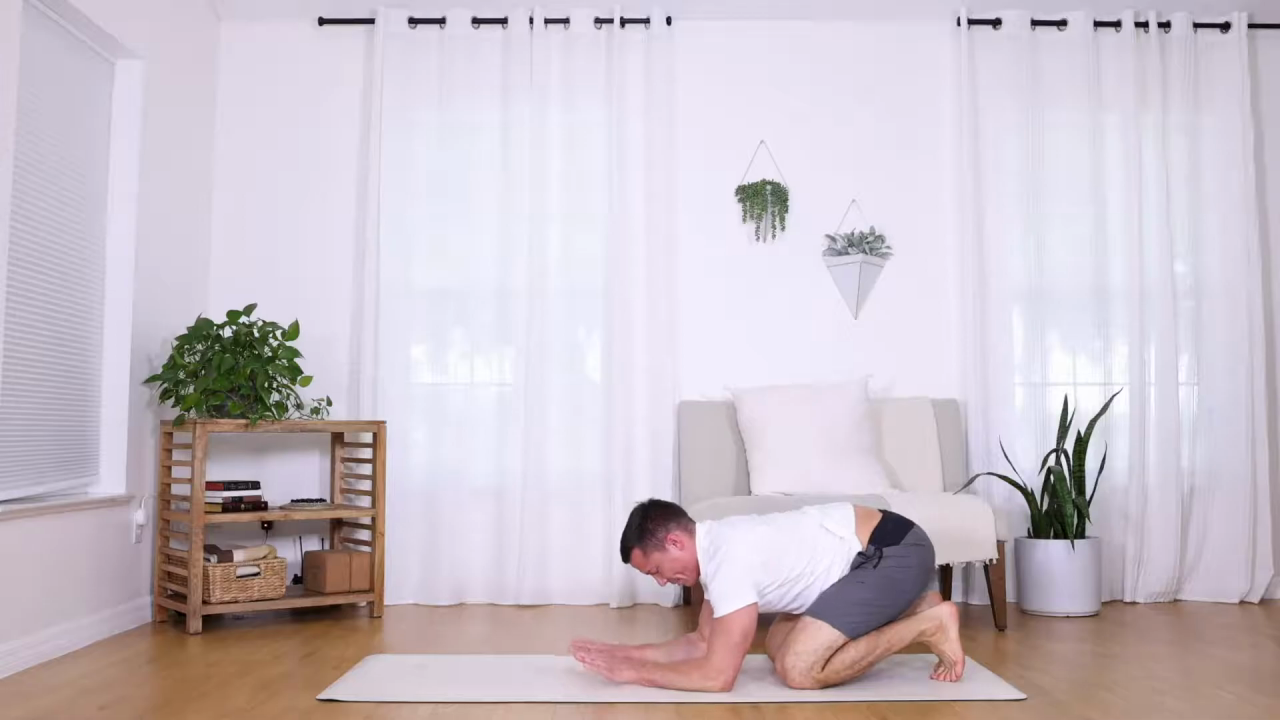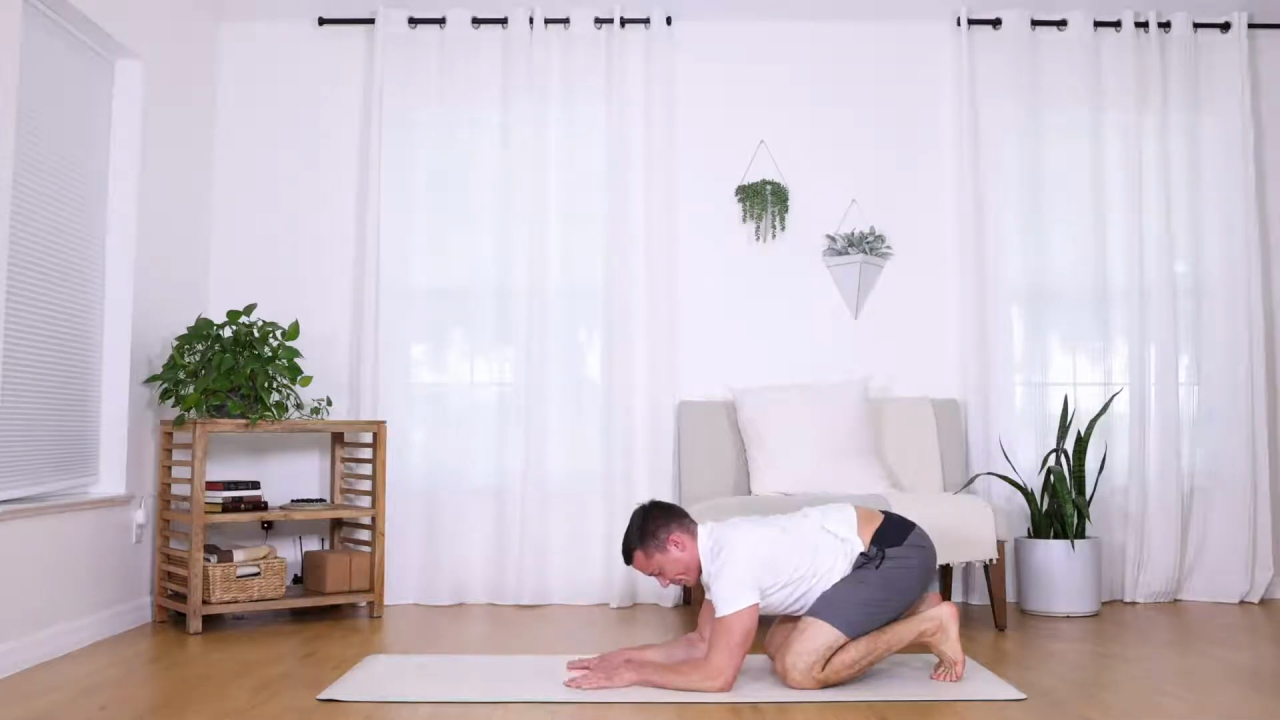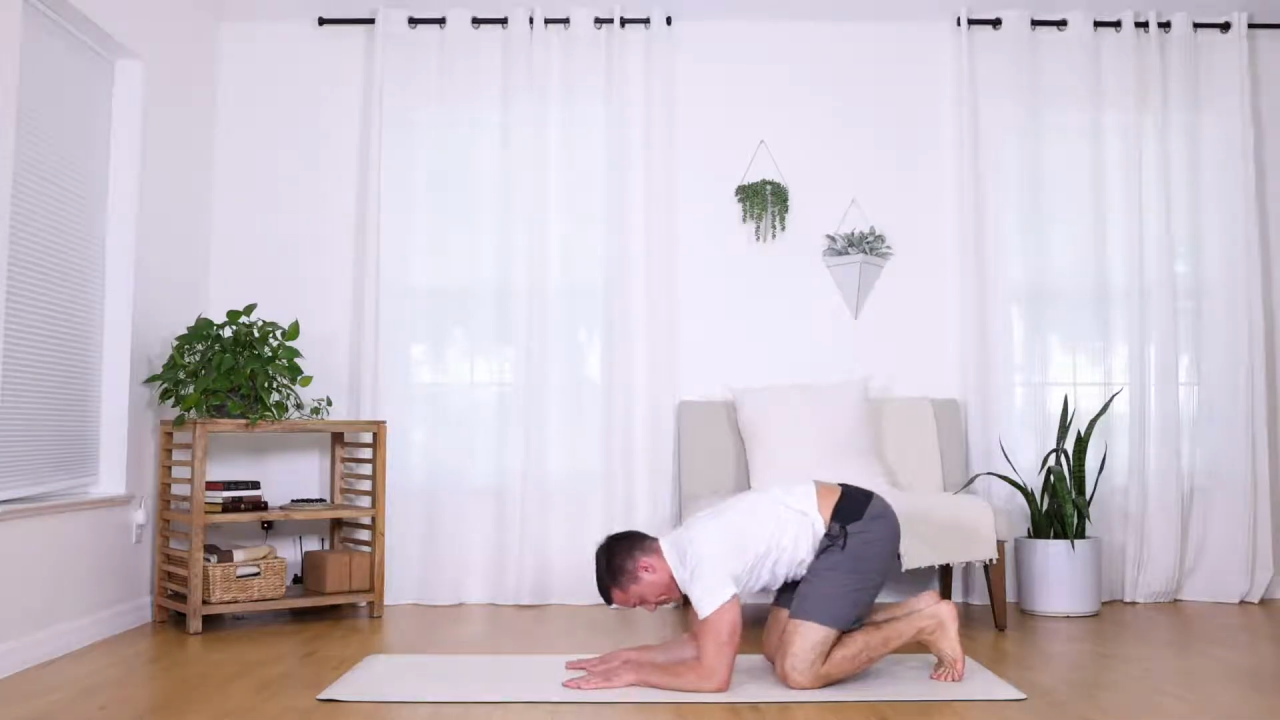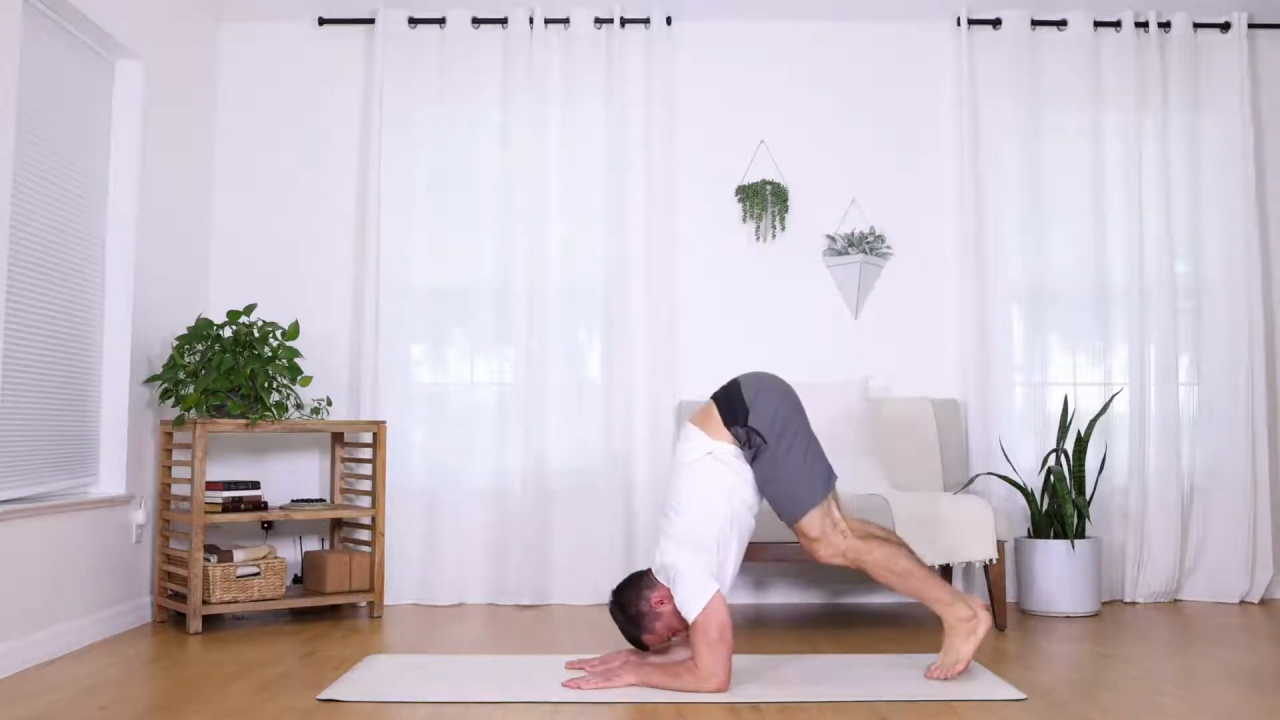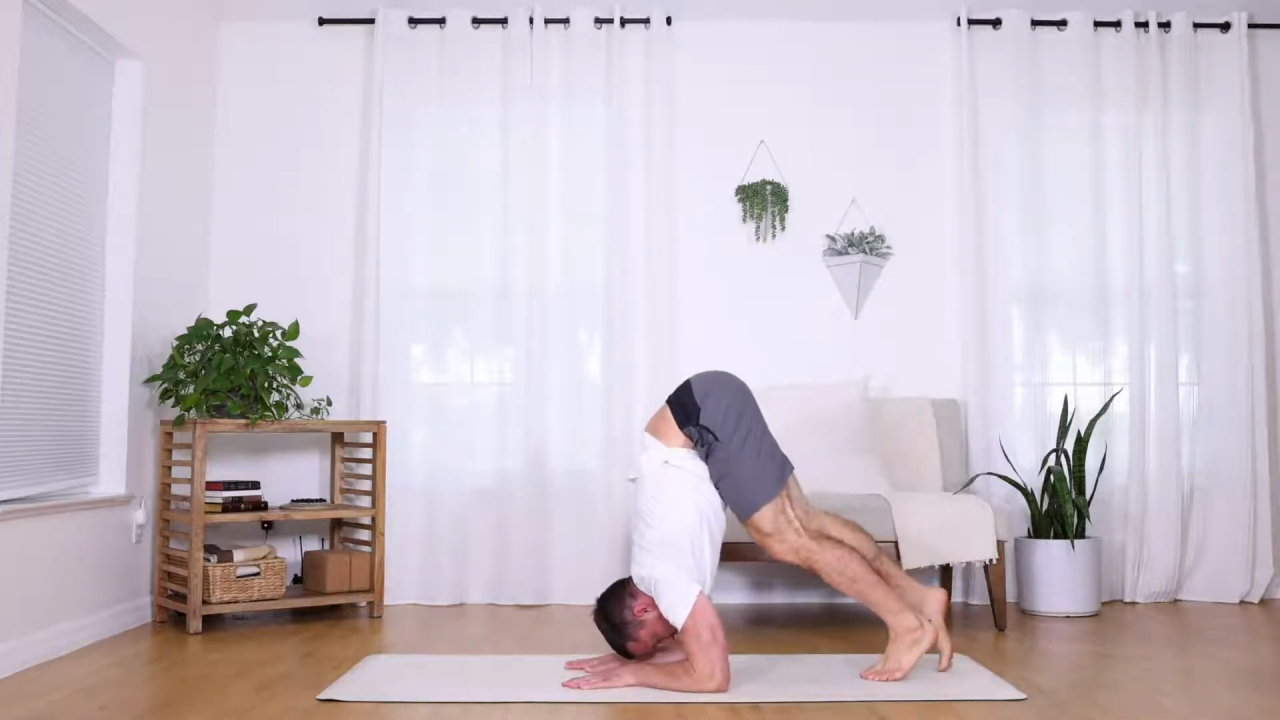
dt=1s
person 1, frame 1
left shoulder: (728, 559)
right shoulder: (716, 544)
left elbow: (717, 676)
right elbow: (703, 642)
left wrist: (635, 671)
right wrist: (626, 652)
left hip: (895, 552)
right hip: (873, 550)
left knee: (798, 669)
right knee: (778, 647)
left ankle: (928, 624)
right ankle: (914, 607)
person 1, frame 2
left shoulder: (731, 560)
right shoulder: (717, 546)
left elbow: (717, 675)
right elbow: (703, 642)
left wrist: (634, 674)
right wrist: (624, 656)
left hip: (897, 552)
right hip: (873, 552)
left knee: (799, 668)
right knee: (779, 647)
left ankle: (929, 625)
right ankle: (911, 608)
person 1, frame 3
left shoulder: (700, 561)
right shoulder: (687, 550)
left elbow: (713, 676)
right elbow: (701, 643)
left wrist: (633, 674)
right wrist: (626, 656)
left hip: (858, 528)
right hip: (839, 528)
left knee: (800, 671)
right knee: (778, 650)
left ankle: (928, 623)
right ankle: (916, 609)
person 1, frame 4
left shoulder: (684, 573)
right shoulder: (678, 566)
left elbow: (713, 676)
right elbow: (705, 643)
left wrist: (635, 673)
right wrist: (632, 656)
left hip: (752, 412)
right hip: (748, 414)
left knee: (831, 543)
right knee: (832, 535)
left ankle: (960, 615)
right ankle: (959, 604)
person 1, frame 5
left shoulder: (665, 578)
left elbow: (711, 676)
right elbow: (696, 644)
left wrist: (632, 672)
right wrist: (626, 658)
right hip: (703, 413)
left knee: (789, 541)
right knee: (803, 522)
left ankle: (908, 626)
right ankle: (920, 598)
